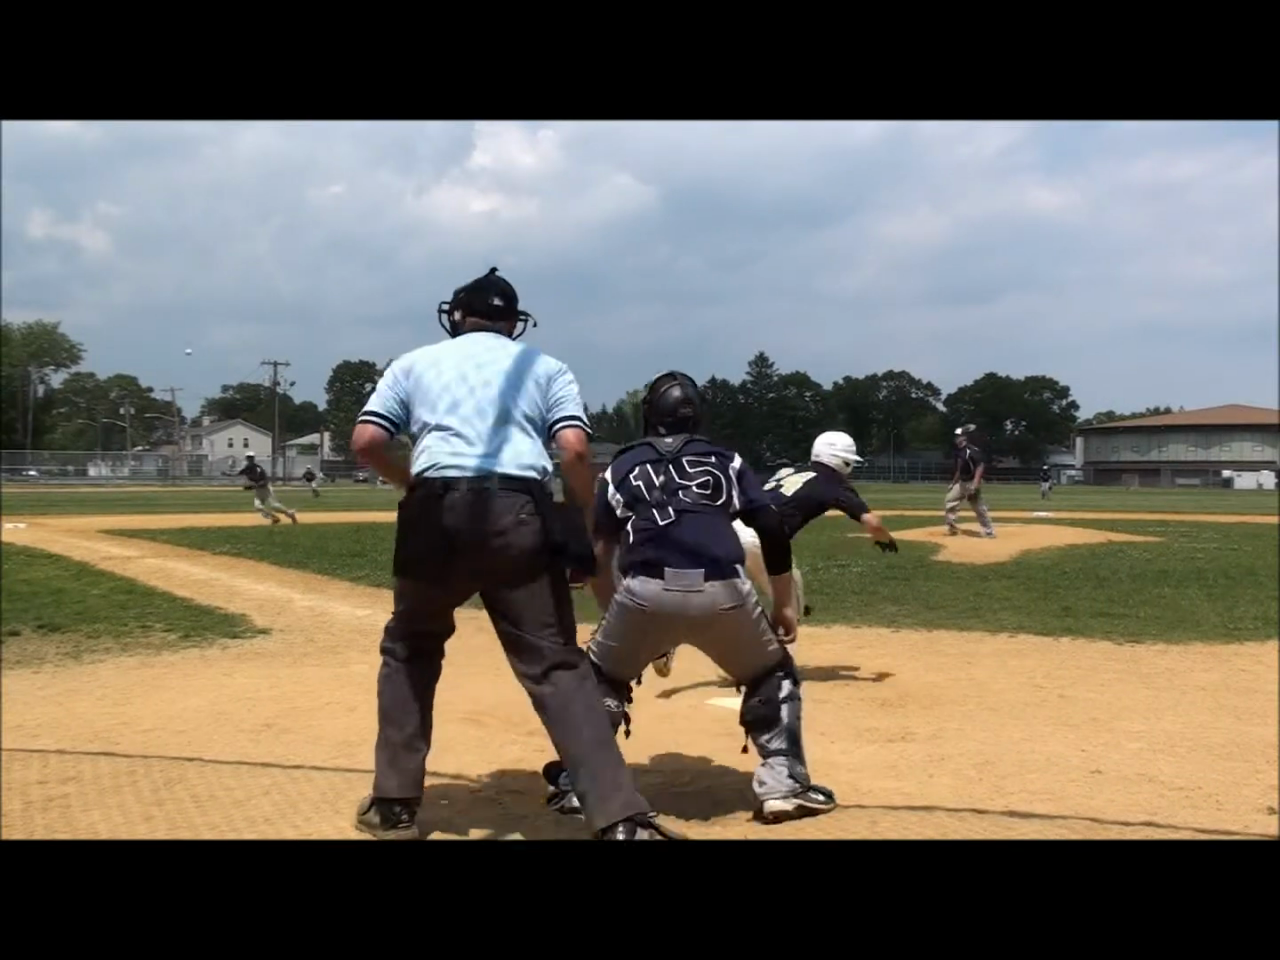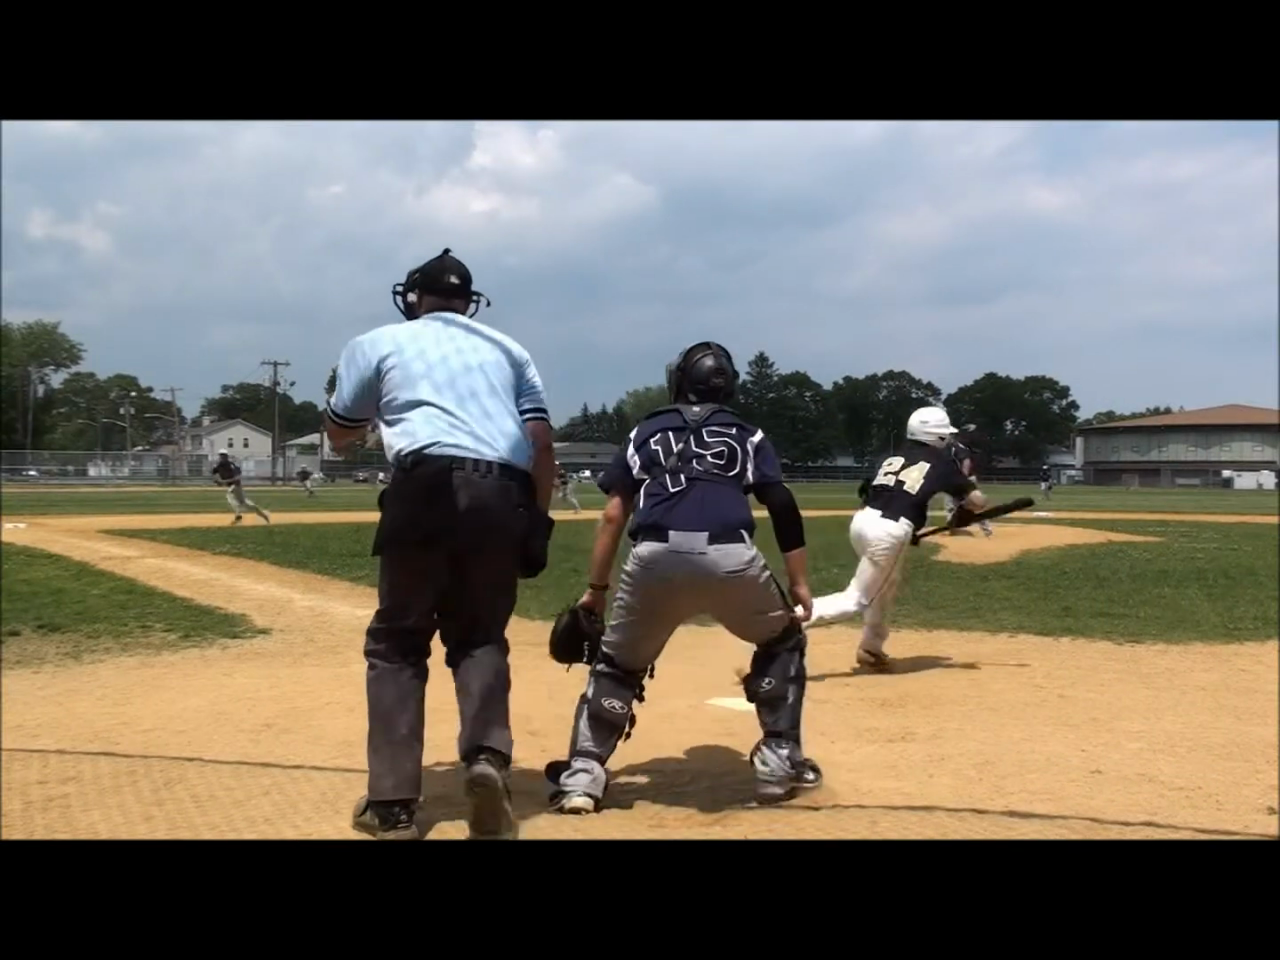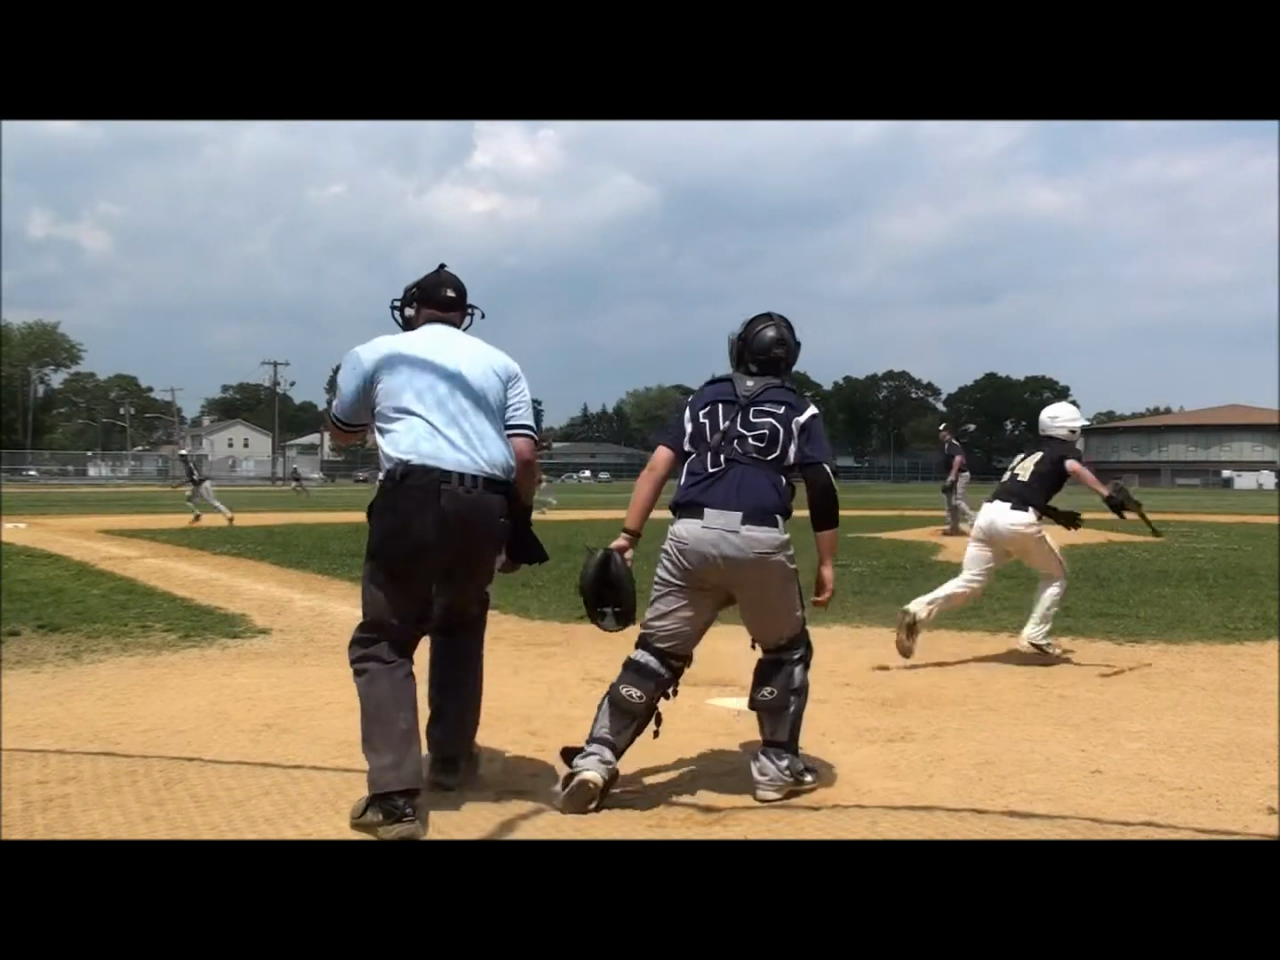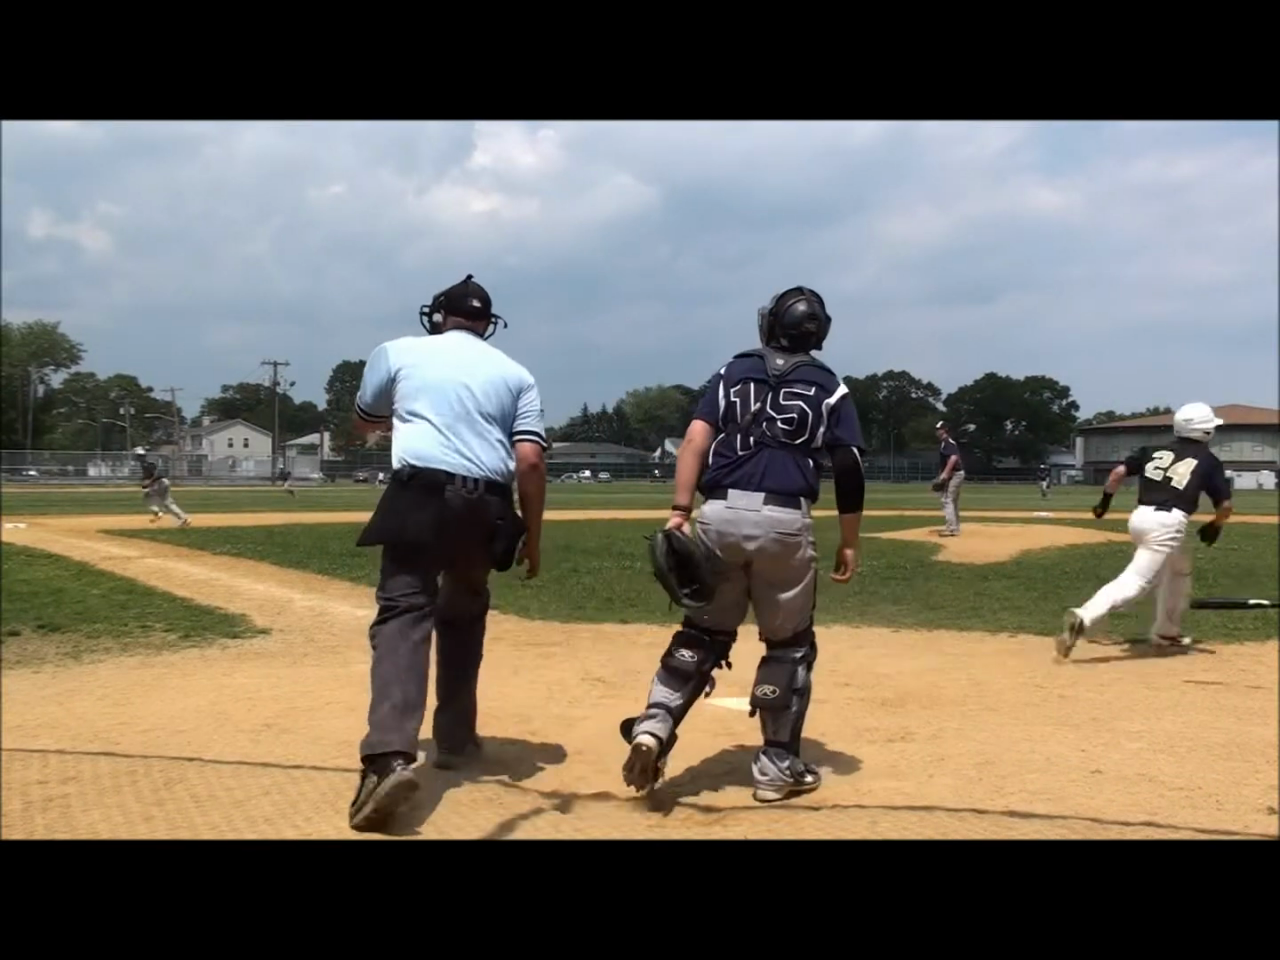
dt=0.2s
person 1, frame 1
left shoulder: (415, 362)
right shoulder: (548, 368)
left elbow: (366, 443)
right elbow: (576, 451)
right wrist: (588, 536)
left hip: (439, 512)
right hip: (522, 512)
left knee: (408, 650)
right knee: (556, 664)
left ankle: (395, 805)
right ankle: (623, 820)
person 1, frame 2
left shoulder: (378, 342)
right shoulder: (508, 349)
left elbow: (339, 434)
right elbow: (541, 441)
right wrist: (536, 518)
left hip: (428, 491)
right hip: (505, 495)
left knee: (397, 641)
right knee: (479, 641)
left ankle: (395, 803)
right ankle: (485, 759)
person 1, frame 3
left shoulder: (373, 353)
right shoulder: (500, 363)
left elbow: (343, 433)
right elbow: (524, 455)
right wrist: (519, 525)
left hip: (414, 499)
right hip: (486, 504)
left knee: (384, 640)
right knee: (460, 623)
left ankle: (393, 796)
right ankle: (451, 755)
person 1, frame 4
left shoulder: (396, 352)
right shoulder: (515, 374)
left elbow: (365, 423)
right elbow: (529, 463)
right wrist: (532, 536)
left hip: (419, 496)
right hip: (486, 504)
left knee: (400, 621)
right knee: (462, 616)
left ankle: (391, 757)
right ankle: (454, 738)
person 2, frame 1
left shoulder: (621, 466)
right shoulder: (725, 460)
left elbow: (600, 556)
right elbow: (772, 529)
left wrist: (609, 615)
right wrist: (784, 606)
left hip: (645, 591)
right hip: (722, 590)
left knee: (603, 675)
right knee: (773, 676)
left ankle: (578, 782)
right ankle: (782, 784)
person 2, frame 2
left shoulder: (647, 431)
right shoulder: (746, 433)
left elbow: (614, 512)
right elbow: (783, 507)
left wrist: (595, 583)
right wrist: (799, 581)
left hip: (653, 557)
right hip: (730, 557)
left knee: (616, 666)
right knee: (782, 643)
left ankle: (582, 777)
right ankle: (778, 763)
person 2, frame 3
left shoulder: (702, 398)
right shoulder: (798, 408)
left elbow: (659, 465)
right elbow: (821, 486)
left wrist: (628, 535)
right wrist: (826, 563)
left hip: (690, 535)
right hip: (760, 538)
left knee: (657, 653)
right knee: (786, 650)
left ankle: (596, 762)
right ankle: (777, 768)
person 2, frame 4
left shoulder: (732, 372)
right shoulder: (828, 387)
left elbow: (695, 439)
right elbow: (848, 469)
left wrist: (680, 510)
right wrist: (849, 542)
left hip: (719, 515)
right hip: (783, 520)
left knee: (702, 633)
right knee: (788, 644)
left ankle: (656, 727)
right ankle: (776, 767)
person 3, frame 1
left shoulder: (789, 472)
right shoulder: (835, 482)
right elbow: (870, 521)
right wrist: (886, 539)
left hip: (736, 530)
right hip: (758, 538)
person 3, frame 2
left shoulder: (891, 458)
right shoulder: (943, 462)
right elbow: (977, 501)
right wrist: (967, 506)
left hip: (861, 522)
right hip: (890, 531)
left knee: (885, 588)
right knee: (855, 602)
left ankle: (871, 649)
person 3, frame 3
left shoulder: (1029, 452)
right shoulder: (1065, 451)
right elbow: (1074, 467)
left wrist: (1056, 514)
right wrist: (1107, 494)
left hip: (988, 514)
right hip: (1018, 521)
left knee: (969, 582)
right knee: (1055, 576)
left ankle: (918, 611)
right ankle: (1034, 638)
person 3, frame 4
left shoulder: (1156, 450)
right shoulder: (1209, 461)
left elbow: (1119, 471)
right elbow: (1225, 506)
left wrist: (1105, 499)
right wrist: (1214, 526)
left hip: (1140, 518)
right hip: (1168, 523)
left knee: (1180, 571)
right knee: (1132, 584)
left ankle: (1167, 632)
right ankle: (1082, 619)
